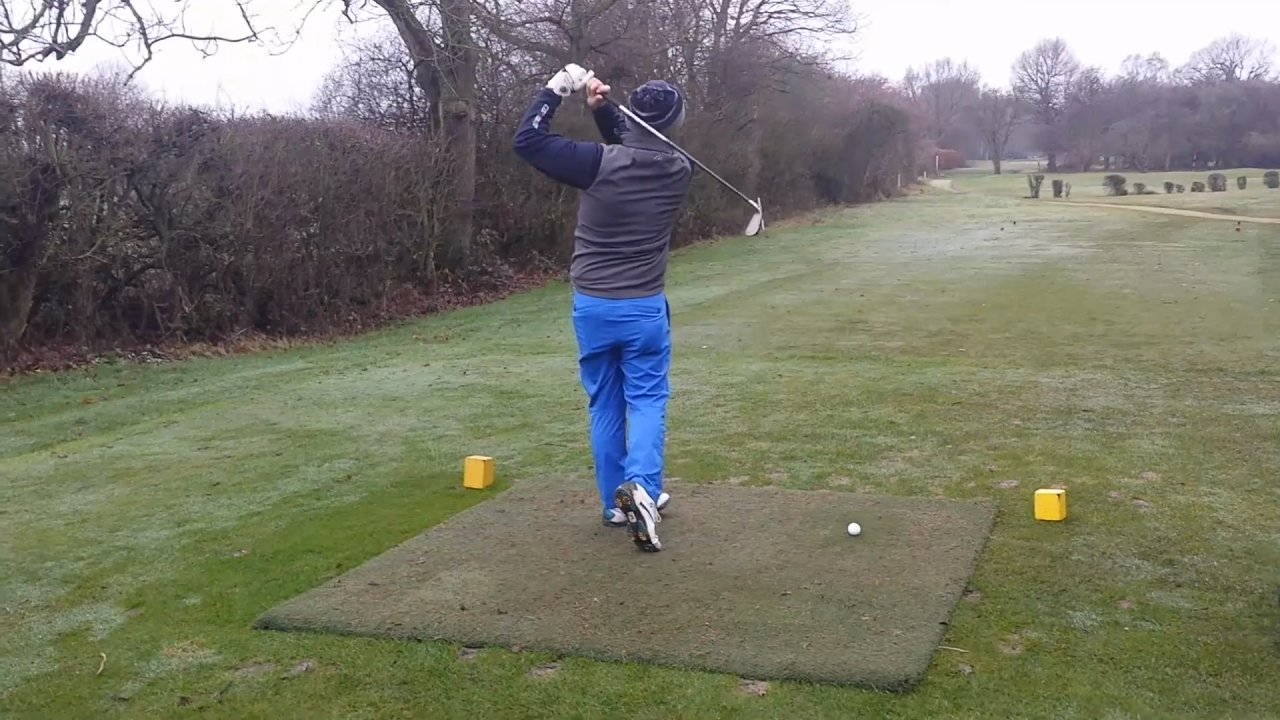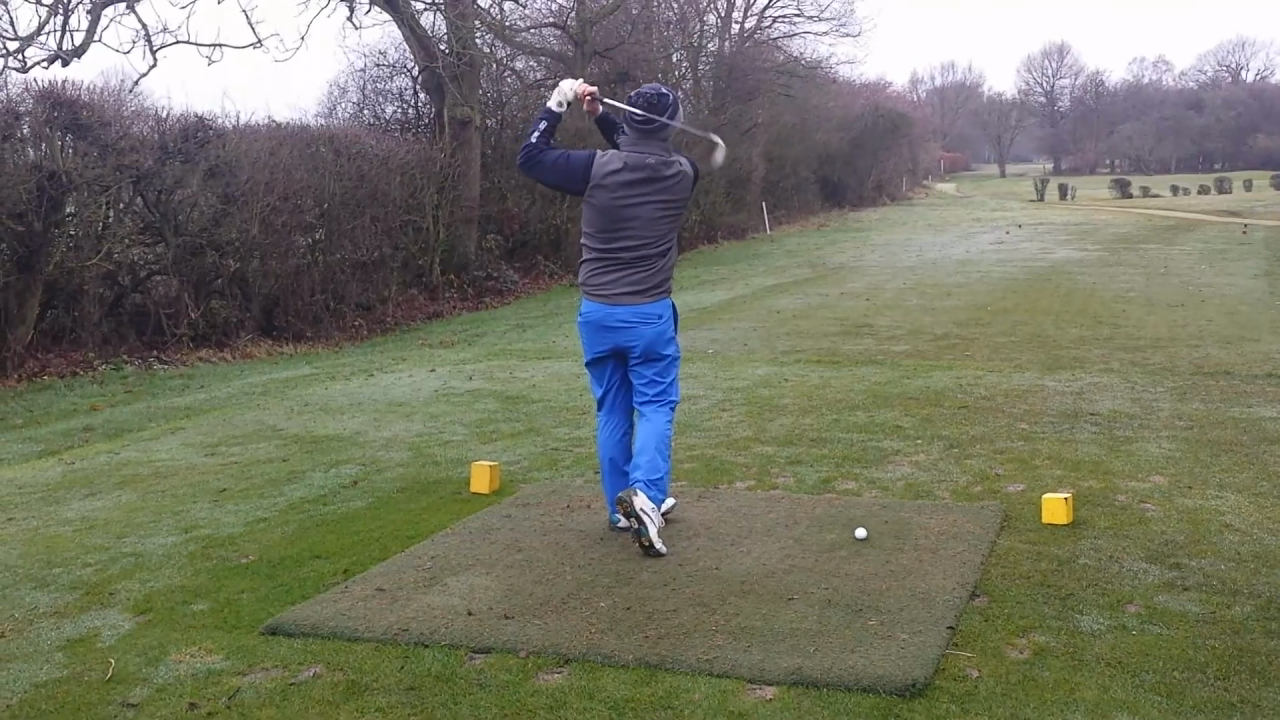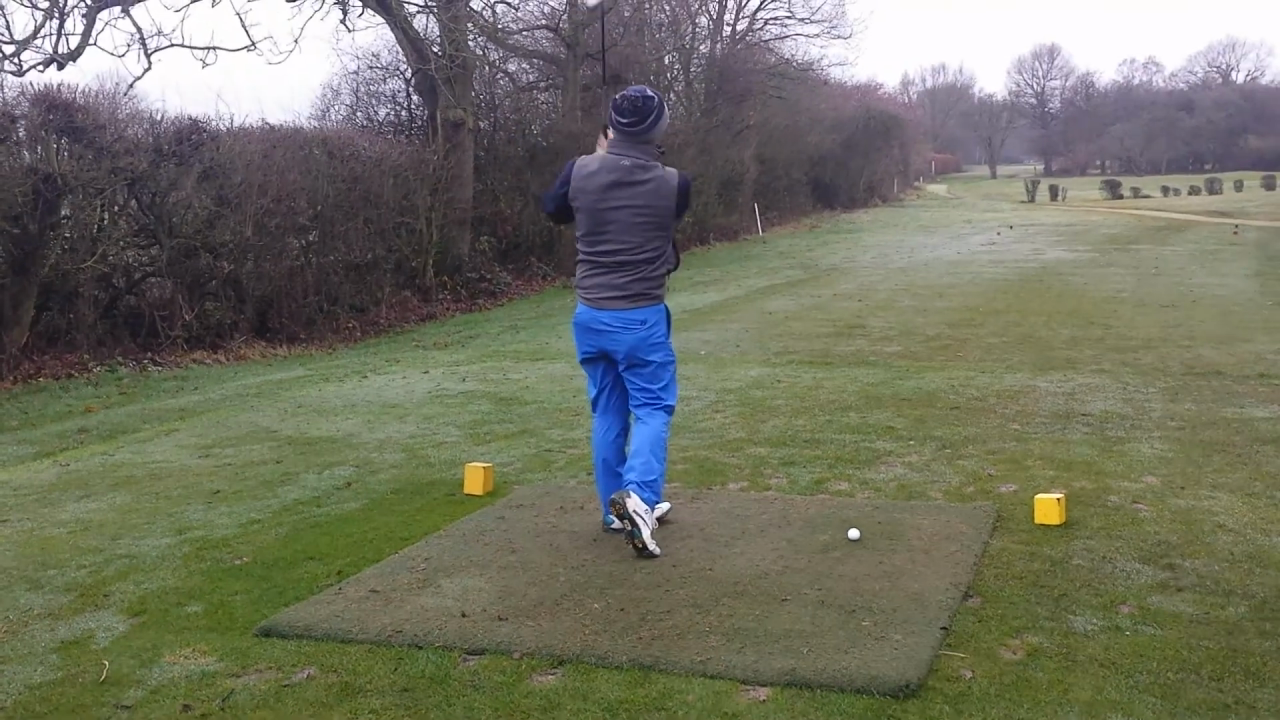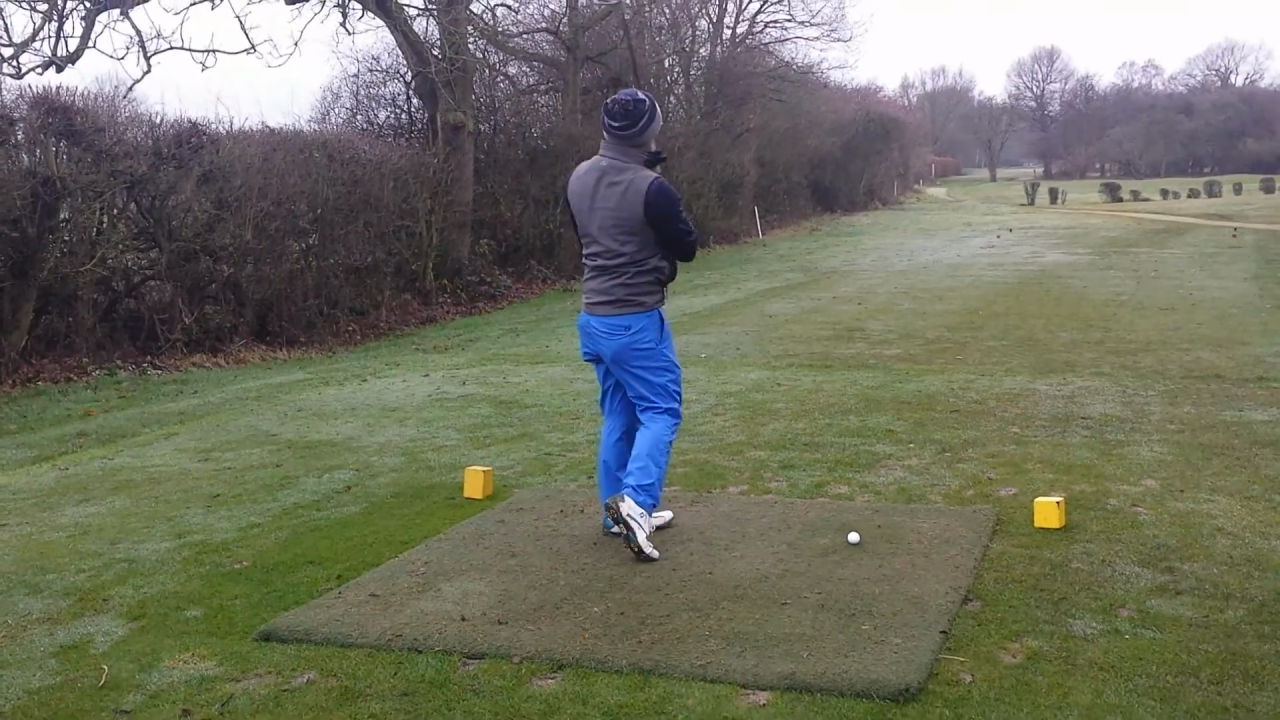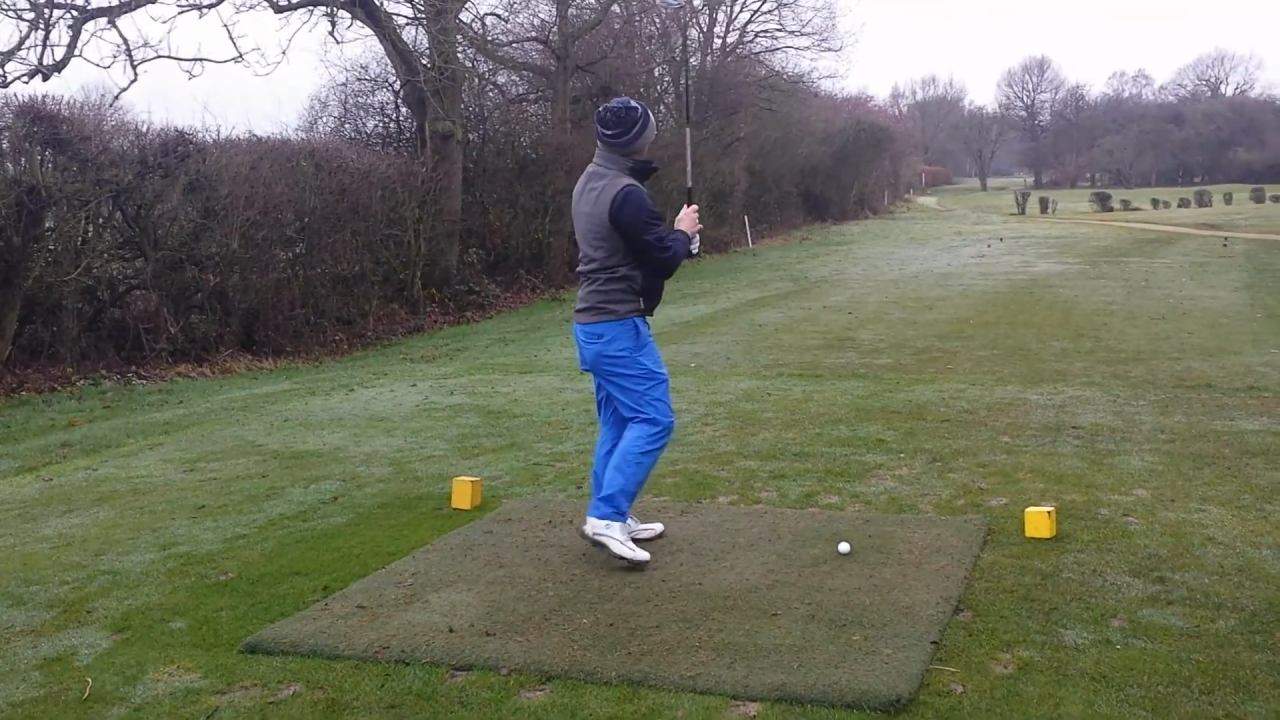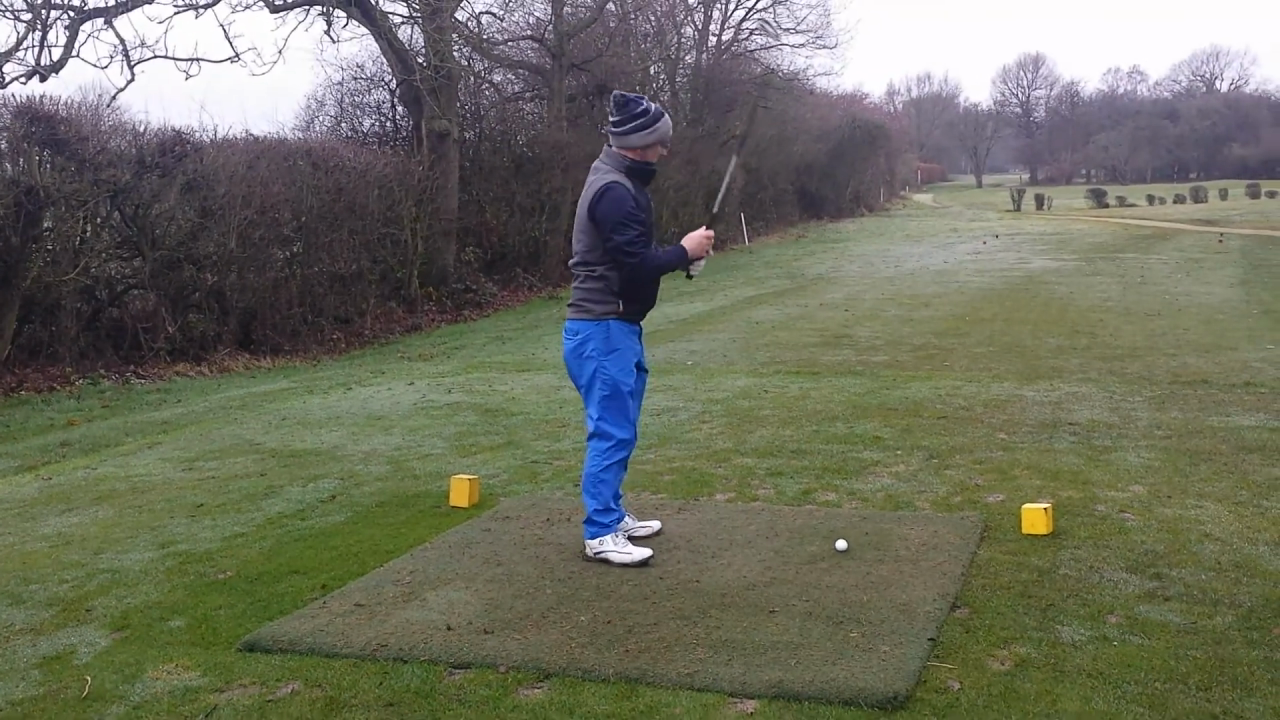
dt=0.3s
person 1, frame 1
left shoulder: (601, 163)
right shoulder: (679, 169)
left elbow: (527, 141)
left wrist: (558, 85)
right wrist: (602, 107)
left hip: (592, 306)
right hip: (645, 308)
left knee: (604, 405)
right knee: (647, 401)
left ankle: (615, 503)
right ankle: (641, 487)
person 1, frame 2
left shoulder: (597, 169)
right shoulder: (683, 173)
left elbow: (529, 158)
left wrist: (557, 102)
right wrist: (599, 113)
left hip: (598, 312)
right hip: (651, 313)
left knee: (611, 410)
right knee: (656, 407)
left ankle: (622, 506)
right ankle: (646, 494)
person 1, frame 3
left shoulder: (580, 172)
right shoulder: (672, 183)
left elbow: (553, 211)
left hip: (590, 315)
right hip: (640, 317)
left knee: (608, 412)
right knee: (653, 408)
left ankle: (616, 506)
right ankle: (639, 496)
person 1, frame 4
left shoulder: (580, 178)
right shoulder: (653, 188)
right elbow: (686, 249)
right wrist: (669, 221)
left hip: (595, 318)
right hip: (636, 322)
left knee: (618, 415)
right knee: (660, 412)
left ankle: (620, 510)
right ankle: (636, 500)
person 1, frame 5
left shoulder: (591, 182)
right shoulder: (627, 194)
right elbow: (660, 261)
left wrist: (675, 236)
right wrist: (684, 233)
left hip: (599, 324)
right hip: (618, 326)
left knee: (620, 423)
right knee: (652, 422)
left ankle: (611, 517)
right ankle: (604, 518)
person 1, frame 6
left shoulder: (614, 181)
right shoulder: (614, 191)
left elbow: (631, 254)
right elbow: (636, 265)
left wrist: (680, 251)
right wrist: (685, 251)
left hip: (613, 324)
right hip: (602, 328)
left knee: (618, 425)
right knee: (612, 431)
left ankle: (610, 515)
right ankle: (600, 535)
